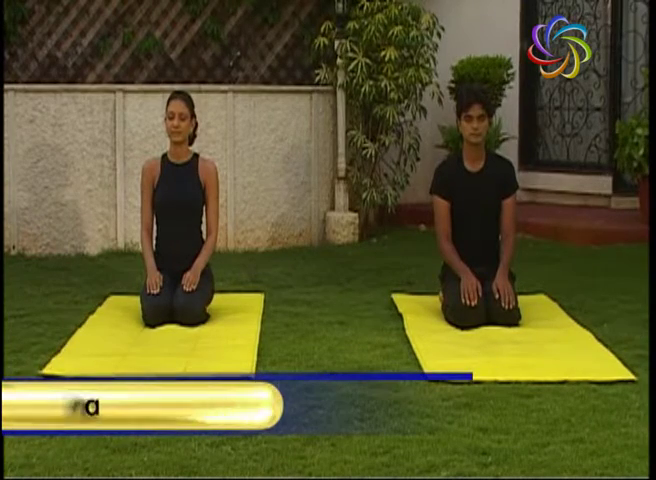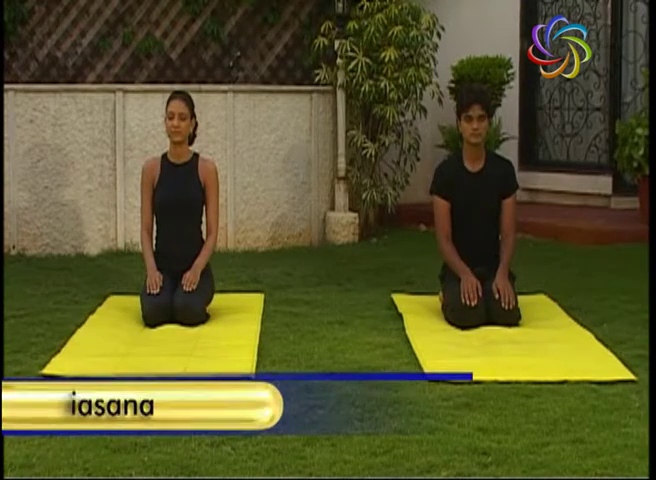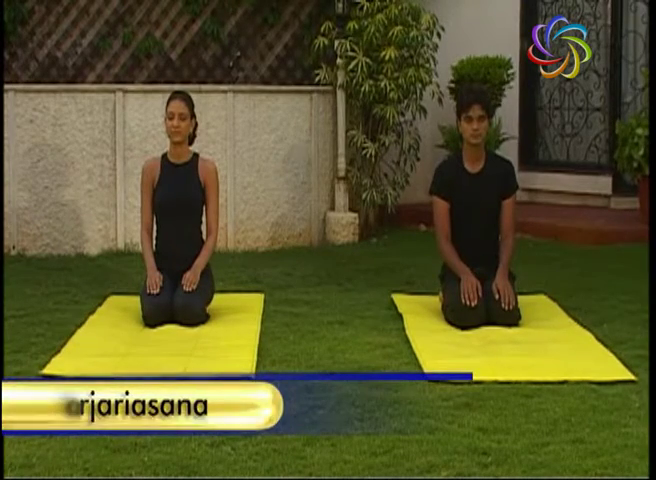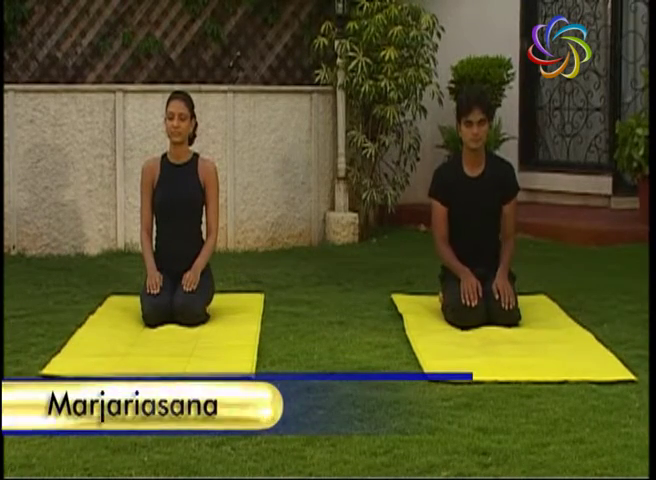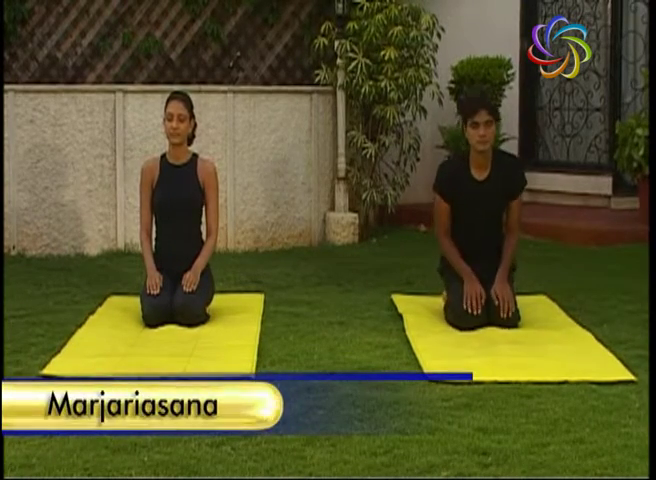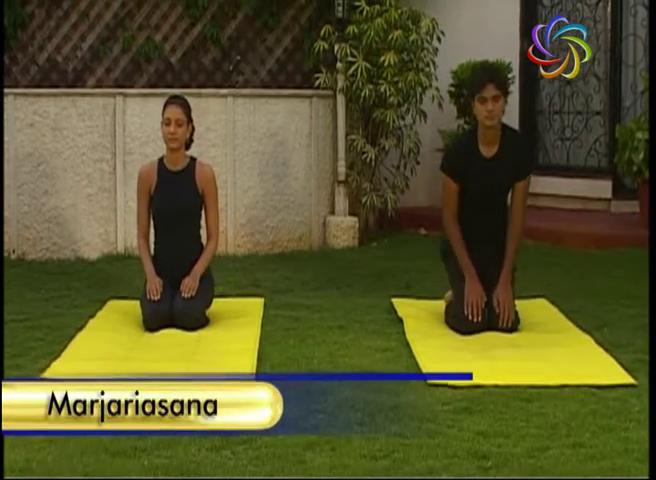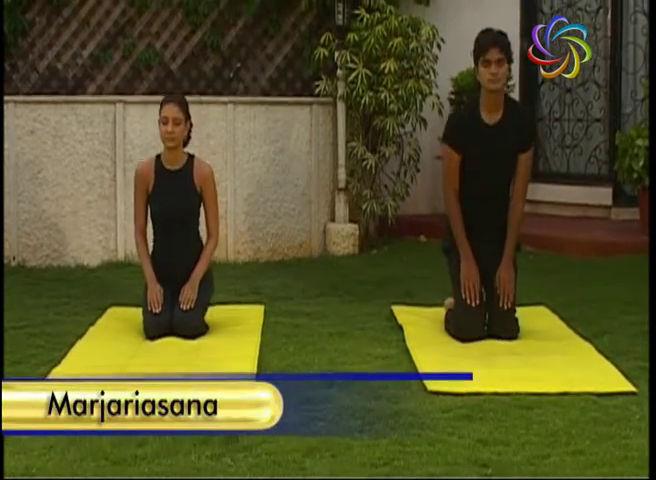
dt=0.4s
person 1, frame 1
left shoulder: (503, 170)
right shoulder: (445, 172)
left elbow: (508, 233)
right elbow: (444, 238)
left wrist: (502, 273)
right wrist: (465, 274)
left hip: (493, 266)
right hip: (458, 268)
left knee: (507, 314)
right knee: (467, 315)
left ankle: (489, 291)
right ankle: (449, 295)
person 1, frame 2
left shoulder: (503, 170)
right shoulder: (445, 172)
left elbow: (508, 233)
right elbow: (444, 238)
left wrist: (502, 273)
right wrist: (465, 274)
left hip: (493, 266)
right hip: (458, 268)
left knee: (507, 314)
right knee: (467, 315)
left ankle: (489, 292)
right ankle: (449, 295)
person 1, frame 3
left shoulder: (503, 170)
right shoulder: (445, 172)
left elbow: (507, 233)
right elbow: (443, 238)
left wrist: (502, 273)
right wrist: (464, 274)
left hip: (493, 266)
right hip: (458, 268)
left knee: (507, 314)
right knee: (467, 315)
left ankle: (489, 291)
right ankle: (449, 295)
person 1, frame 4
left shoulder: (504, 172)
right shoulder: (444, 175)
left elbow: (508, 236)
right elbow: (441, 241)
left wrist: (503, 274)
right wrist: (464, 275)
left hip: (493, 268)
right hip: (458, 269)
left knee: (507, 314)
right knee: (468, 315)
left ankle: (488, 294)
right ankle: (450, 297)
person 1, frame 5
left shoulder: (511, 169)
right shoulder: (449, 172)
left elbow: (512, 230)
right elbow: (443, 234)
left wrist: (502, 277)
right wrist: (468, 277)
left hip: (495, 260)
right hip: (459, 261)
left knee: (507, 317)
right knee: (467, 318)
left ankle: (488, 296)
right ankle: (453, 299)
person 1, frame 6
left shoulder: (519, 149)
right shoulder: (458, 151)
left elbow: (517, 218)
right elbow: (450, 218)
left wrist: (506, 280)
right wrist: (470, 278)
left hip: (497, 244)
right hip: (461, 244)
left knee: (505, 320)
right knee: (469, 321)
right ankle: (453, 302)
person 1, frame 7
left shoulder: (521, 122)
right shoulder: (460, 122)
left elbow: (519, 194)
right elbow: (450, 193)
left wrist: (508, 258)
right wrist: (465, 257)
left hip: (501, 233)
right hip: (463, 234)
left knee: (505, 328)
right knee: (469, 329)
right ankle: (453, 309)
person 2, frame 1
left shoulder: (206, 169)
right shoulder: (151, 168)
left elbow: (212, 232)
right elbow: (145, 229)
left wrist: (196, 269)
right wrist: (151, 269)
left hip: (195, 265)
right hip: (162, 265)
left knee: (187, 310)
right knee: (154, 312)
left ankle: (191, 299)
right ankle: (166, 295)
person 2, frame 2
left shoulder: (206, 169)
right shoulder: (151, 168)
left elbow: (212, 232)
right elbow: (146, 229)
left wrist: (196, 269)
right wrist: (151, 269)
left hip: (195, 264)
right hip: (162, 265)
left knee: (187, 310)
right knee: (154, 312)
left ankle: (193, 299)
right ankle: (167, 295)
person 2, frame 3
left shoulder: (206, 168)
right shoulder: (151, 168)
left elbow: (212, 232)
right elbow: (146, 229)
left wrist: (196, 269)
right wrist: (151, 269)
left hip: (195, 265)
right hip: (162, 265)
left knee: (187, 310)
right knee: (154, 312)
left ankle: (190, 300)
right ankle: (166, 295)
person 2, frame 4
left shoulder: (206, 169)
right shoulder: (151, 168)
left elbow: (212, 232)
right elbow: (145, 230)
left wrist: (196, 269)
right wrist: (151, 269)
left hip: (195, 265)
right hip: (162, 265)
left knee: (187, 310)
right knee: (154, 312)
left ankle: (192, 300)
right ankle: (167, 296)
person 2, frame 5
left shoulder: (205, 169)
right shoulder: (150, 169)
left elbow: (212, 232)
right elbow: (145, 230)
left wrist: (196, 270)
right wrist: (151, 270)
left hip: (194, 266)
right hip: (162, 266)
left knee: (187, 310)
right knee: (153, 313)
left ankle: (191, 299)
right ankle: (167, 297)
person 2, frame 6
left shoulder: (204, 174)
right shoulder: (148, 173)
left elbow: (213, 237)
right elbow: (142, 235)
left wrist: (195, 275)
right wrist: (151, 274)
left hip: (194, 269)
right hip: (161, 270)
left knee: (186, 315)
right knee: (153, 317)
left ankle: (194, 305)
right ankle: (166, 301)
person 2, frame 7
left shoulder: (202, 171)
right shoulder: (144, 171)
left elbow: (213, 235)
right elbow: (140, 233)
left wrist: (194, 281)
right wrist: (151, 280)
left hip: (194, 266)
right hip: (160, 268)
left knee: (187, 327)
right knee: (155, 328)
left ankle: (193, 312)
right ankle: (167, 311)
